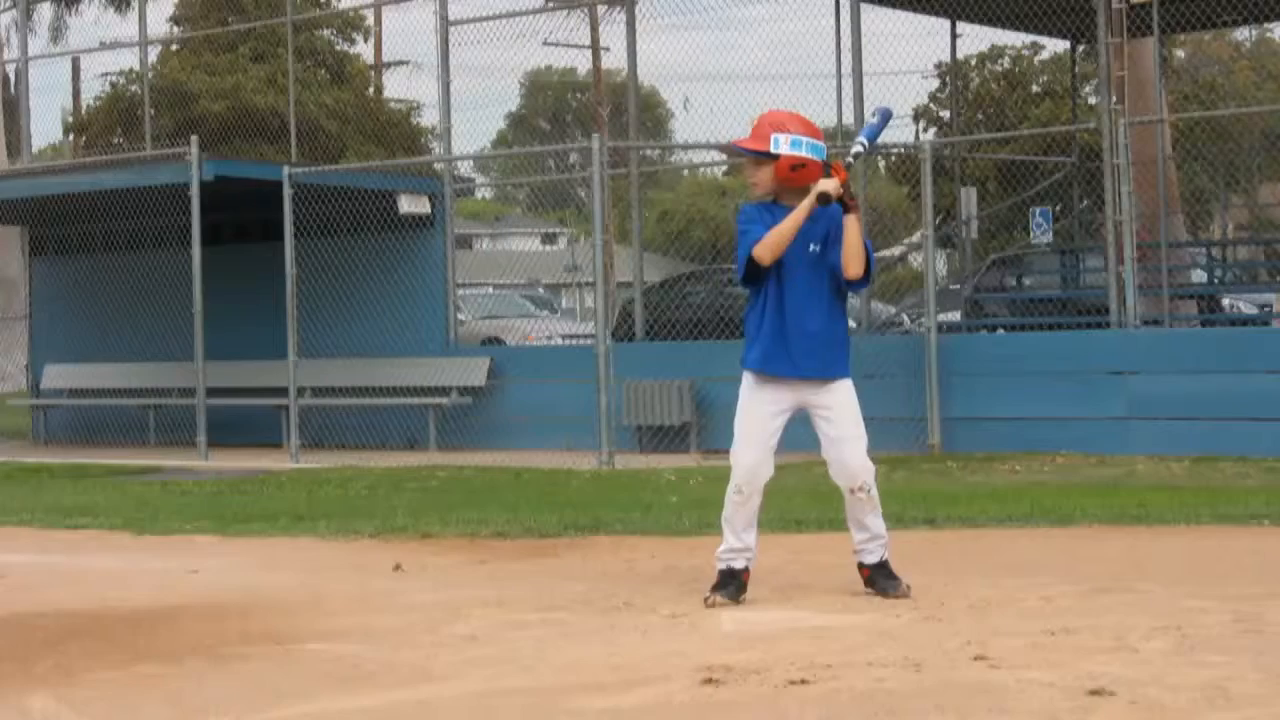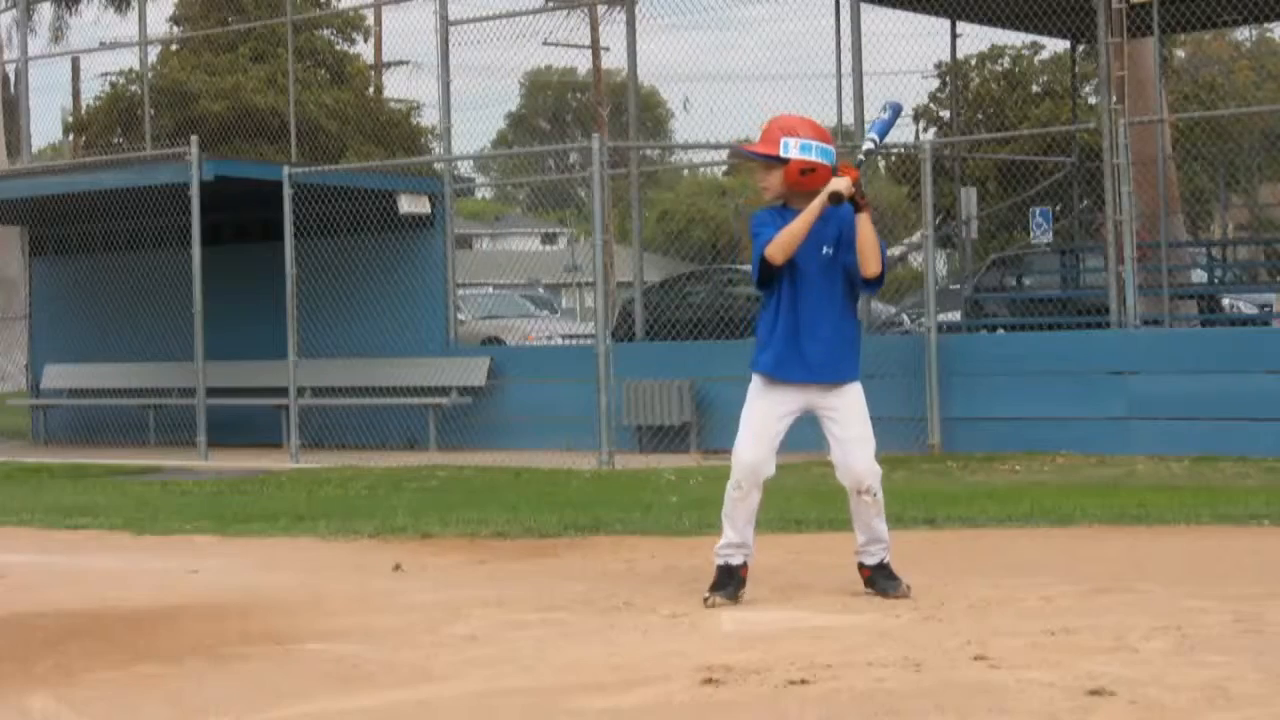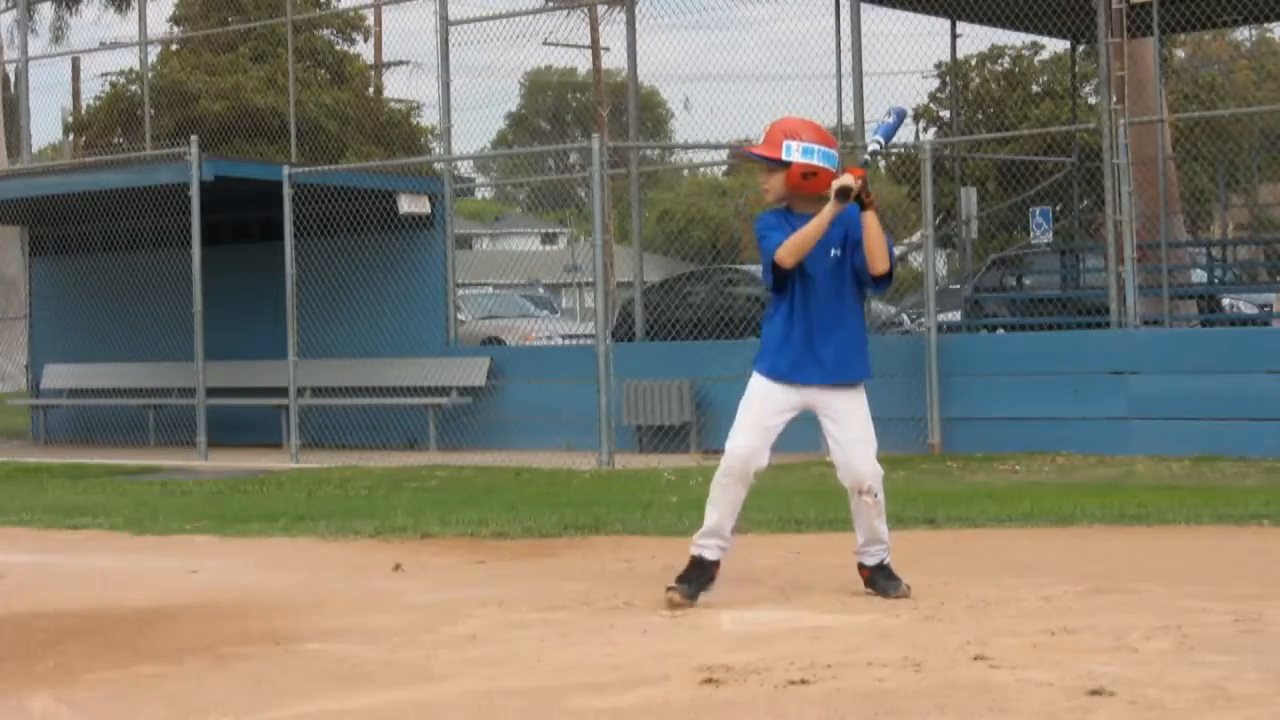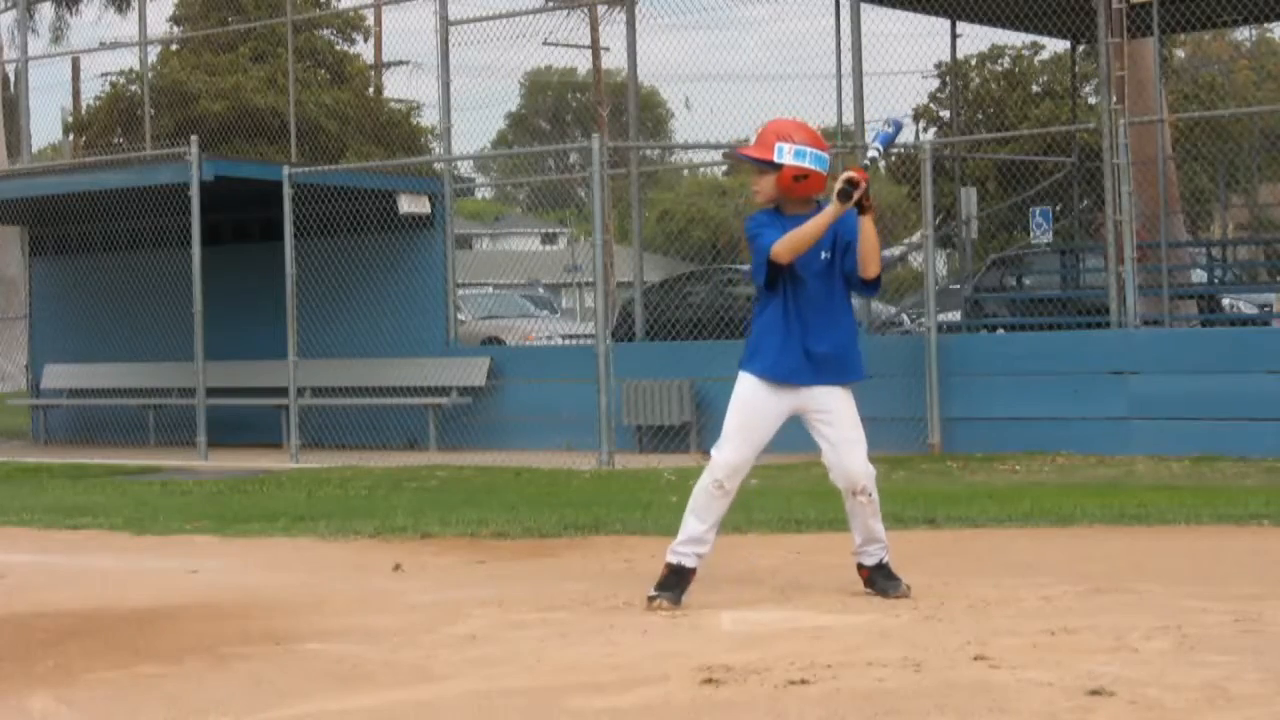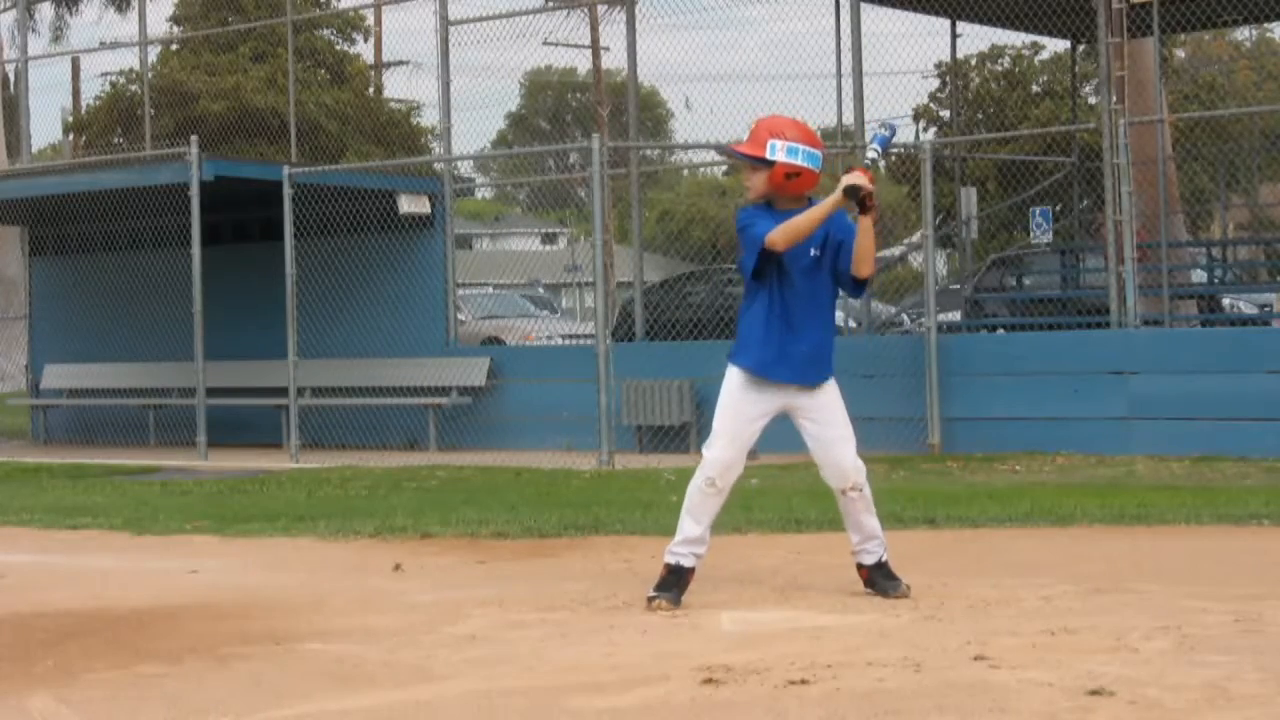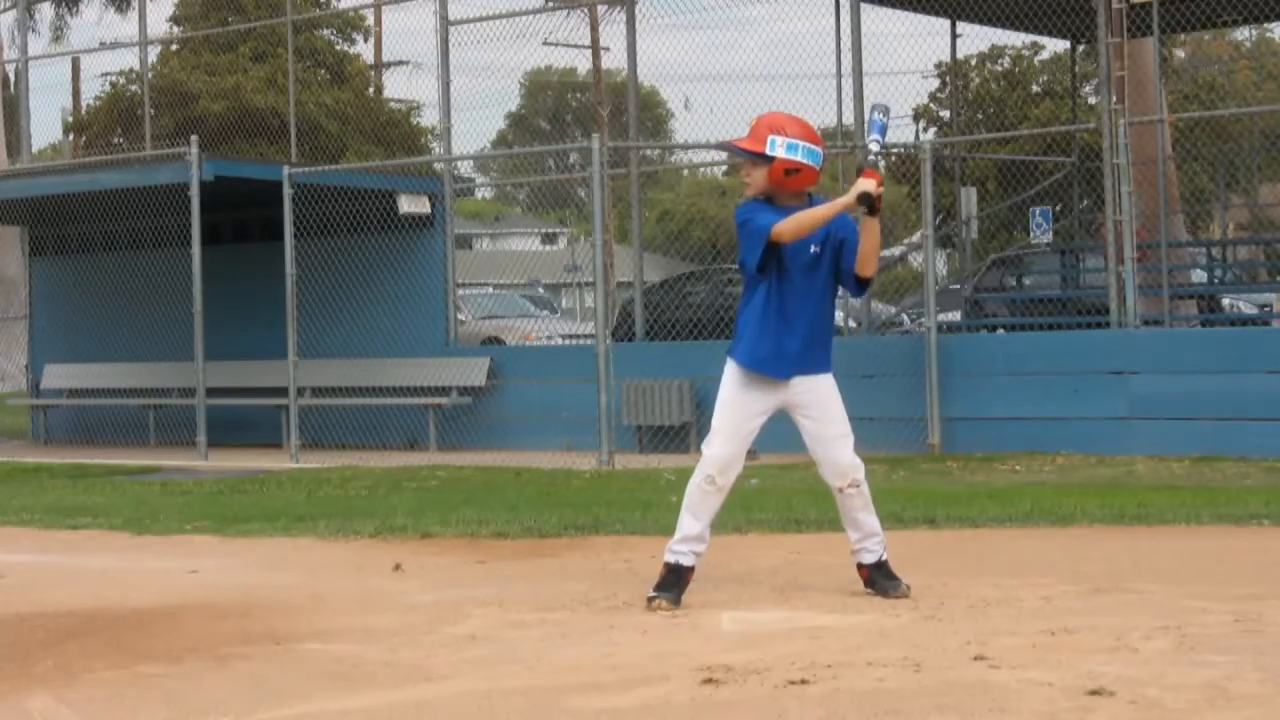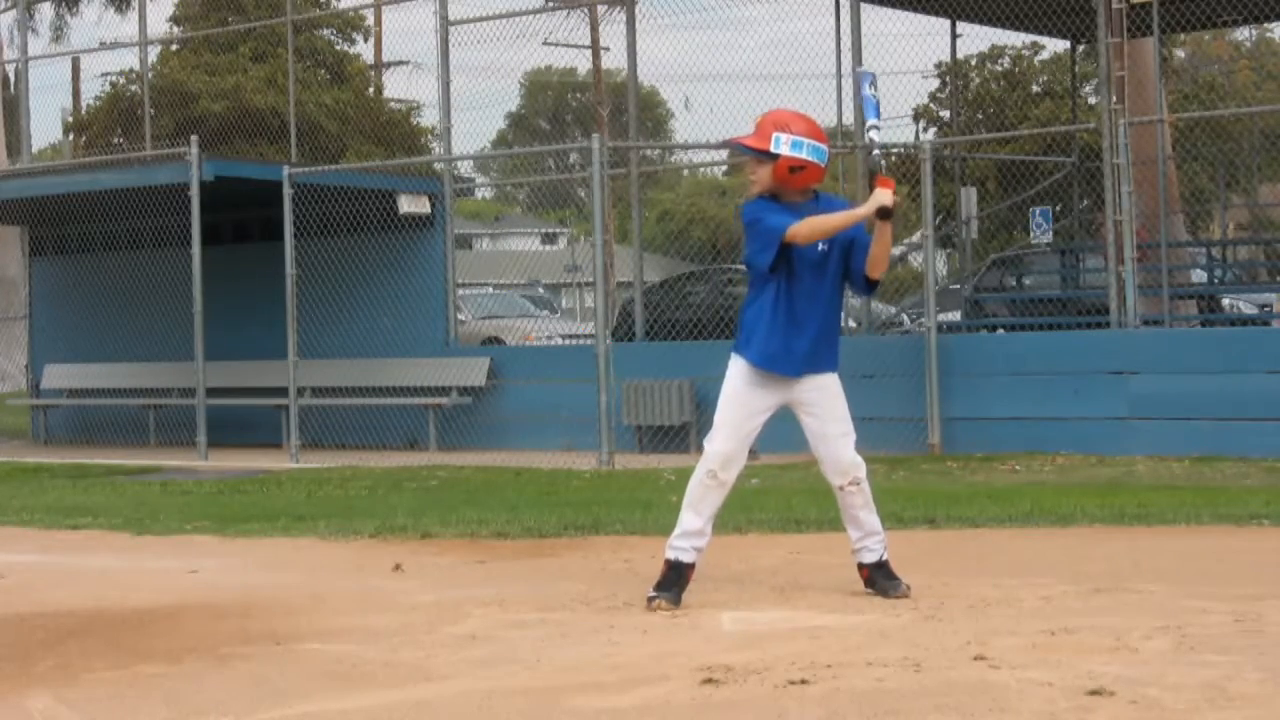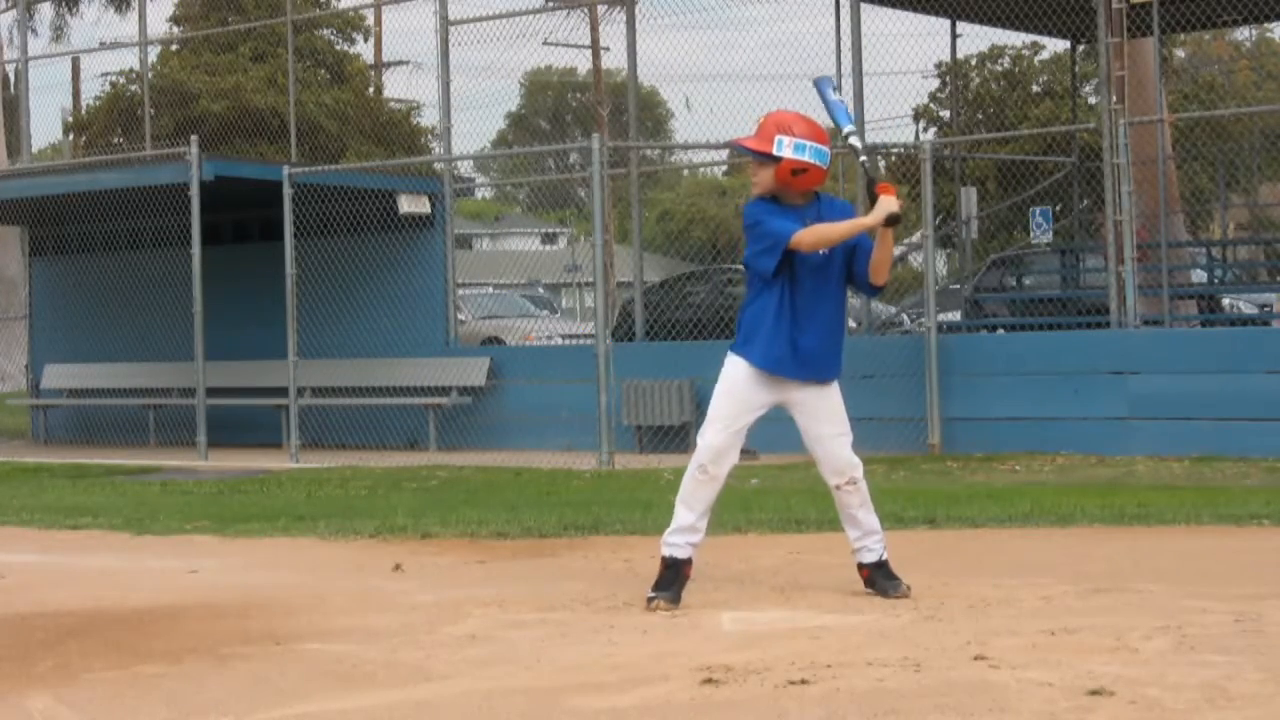
dt=0.3s
person 1, frame 1
left shoulder: (834, 219)
right shoulder: (753, 215)
left elbow: (853, 271)
right elbow: (763, 255)
left wrist: (847, 207)
right wrist: (809, 201)
left hip: (827, 369)
right hip: (767, 368)
left knee: (855, 468)
right knee: (747, 469)
left ankle: (874, 561)
right ankle: (733, 567)
person 1, frame 2
left shoulder: (845, 221)
right shoulder: (765, 220)
left elbow: (870, 270)
right elbow: (776, 254)
left wrist: (860, 205)
right wrist: (822, 200)
left hip: (837, 371)
right hip: (776, 369)
left knee: (861, 471)
right knee: (747, 465)
left ankle: (875, 563)
right ankle: (732, 564)
person 1, frame 3
left shoulder: (852, 219)
right shoulder: (771, 222)
left elbow: (879, 267)
right elbow: (786, 257)
left wrist: (866, 204)
right wrist: (833, 204)
left hip: (839, 371)
right hip: (778, 369)
left knee: (863, 471)
right knee: (738, 457)
left ankle: (875, 562)
right ankle: (705, 558)
person 1, frame 4
left shoulder: (842, 225)
right shoulder: (760, 224)
left elbow: (869, 272)
right elbow: (784, 252)
left wrist: (862, 210)
right wrist: (836, 206)
left hip: (828, 375)
right hip: (766, 373)
left knee: (856, 472)
right knee: (725, 468)
left ankle: (874, 562)
right ankle: (680, 565)
person 1, frame 5
left shoulder: (832, 223)
right shoulder: (750, 218)
left elbow: (861, 271)
right elbow: (779, 240)
left wrist: (864, 210)
right wrist: (837, 199)
left hip: (813, 373)
right hip: (753, 370)
left knee: (847, 470)
right knee: (718, 465)
left ankle: (873, 562)
right ankle: (678, 565)
person 1, frame 6
left shoulder: (832, 217)
right shoulder: (750, 214)
left elbow: (863, 272)
right elbow: (787, 231)
left wrist: (871, 212)
right wrist: (849, 199)
left hip: (811, 371)
right hip: (751, 367)
left knee: (844, 468)
right knee: (716, 464)
left ankle: (873, 562)
right ankle: (677, 566)
person 1, frame 7
left shoulder: (837, 213)
right shoulder: (757, 212)
left elbow: (872, 273)
right elbow: (799, 233)
left wrist: (884, 219)
right wrist: (866, 209)
left hip: (816, 368)
right hip: (757, 363)
left knee: (846, 466)
right knee: (720, 460)
left ankle: (873, 561)
right ankle: (679, 562)
person 1, frame 8
left shoulder: (839, 212)
right shoulder: (758, 213)
left elbow: (875, 278)
right elbow: (805, 241)
left wrist: (886, 226)
right wrist: (872, 219)
left hip: (815, 367)
right hip: (752, 361)
left knee: (842, 466)
right knee: (710, 454)
left ankle: (873, 561)
right ankle: (676, 560)
